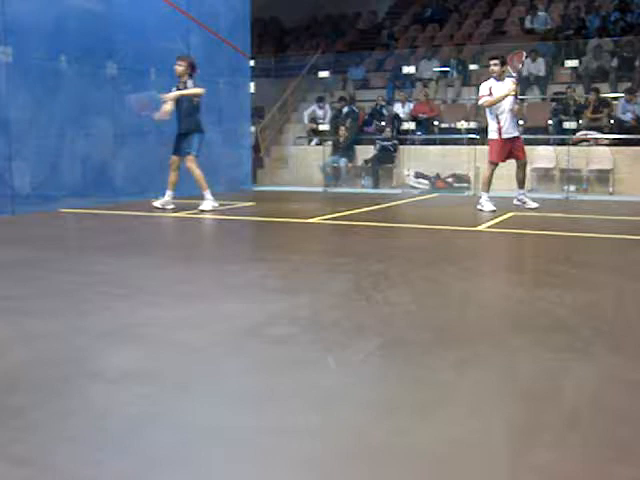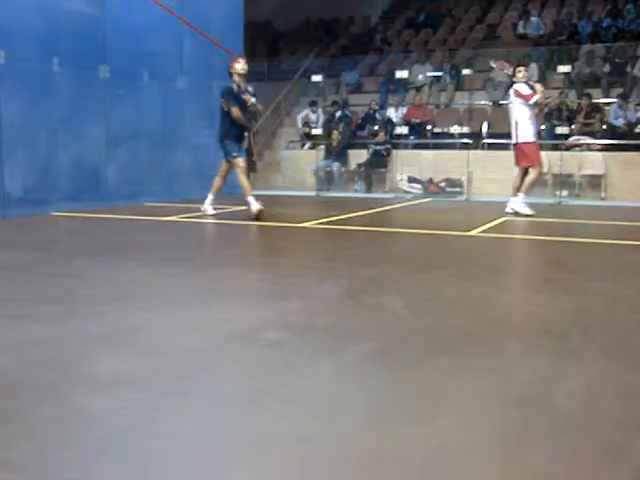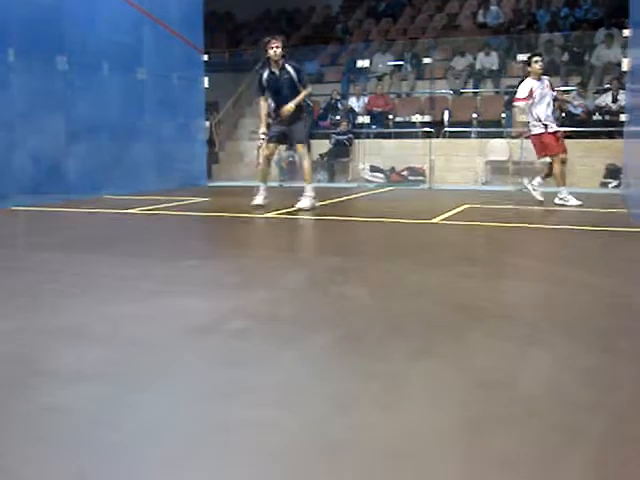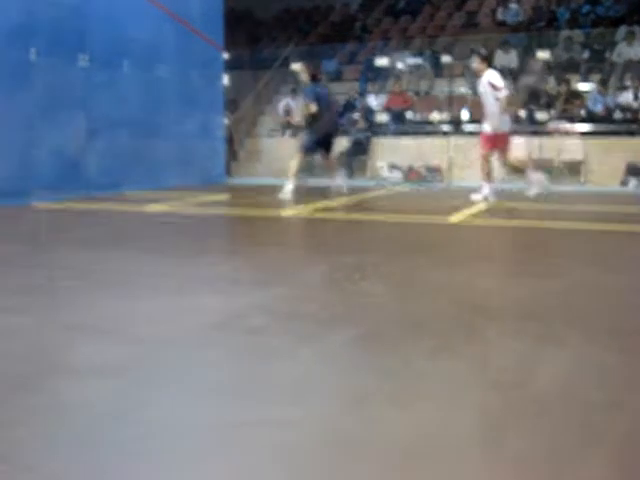
dt=0.7s
person 1, frame 1
left shoulder: (192, 85)
right shoulder: (175, 90)
left elbow: (201, 91)
right elbow: (169, 104)
left wrist: (179, 93)
right wrist: (163, 111)
left hip: (194, 131)
right hip: (182, 132)
left knee: (190, 163)
right knee: (173, 163)
left ankle: (209, 199)
right ankle: (168, 199)
person 1, frame 2
left shoulder: (249, 90)
right shoulder: (228, 89)
left elbow: (258, 111)
right elbow: (235, 114)
left wrist: (254, 103)
right wrist: (247, 125)
left hip: (239, 137)
right hip: (228, 136)
left knee: (224, 171)
right knee: (241, 167)
left ankle: (208, 203)
right ankle: (252, 204)
person 1, frame 3
left shoulder: (293, 69)
right shoulder: (264, 75)
left elbow: (307, 90)
right elbow: (263, 101)
left wrist: (293, 104)
right wrist: (263, 125)
left hip: (296, 118)
right hip: (277, 120)
left knee: (302, 152)
right knee: (267, 154)
left ankle: (309, 194)
right ankle: (262, 192)
person 1, frame 4
left shoulder: (309, 90)
right shoulder: (324, 89)
left elbow: (312, 109)
right elbow: (335, 108)
left wrist: (304, 115)
left hip: (318, 129)
right hip: (330, 128)
left knee: (300, 157)
right knee: (327, 156)
left ankle: (289, 188)
right ankle: (340, 181)
person 2, frame 1
left shoulder: (511, 82)
right shoulder: (486, 85)
right elbow: (485, 103)
left wrist: (516, 107)
right wrist: (505, 94)
left hip: (513, 132)
right hip: (497, 134)
left knee: (522, 162)
right knee: (492, 166)
left ankle: (520, 196)
right ankle: (484, 199)
person 2, frame 2
left shoulder: (527, 89)
right shoulder: (517, 88)
left elbow: (535, 108)
right elbow: (538, 100)
right wrist: (539, 91)
left hip: (525, 137)
right hip: (525, 137)
left knee: (523, 171)
right knee: (536, 170)
left ankle: (513, 202)
right ankle: (518, 200)
person 2, frame 3
left shoulder: (546, 80)
right shoulder: (526, 86)
left elbow: (555, 96)
right elbow: (519, 108)
right wrist: (521, 119)
left hip: (552, 127)
right hip: (539, 129)
left knee: (562, 159)
right knee: (558, 159)
left ankle: (536, 182)
right ankle: (562, 195)
person 2, frame 4
left shoulder: (491, 77)
right shoulder: (482, 80)
left elbow: (504, 97)
left wrist: (498, 117)
left hip: (499, 126)
right hip: (489, 126)
left knee: (504, 160)
right knee: (484, 155)
left ankle: (533, 175)
right ankle: (486, 190)
